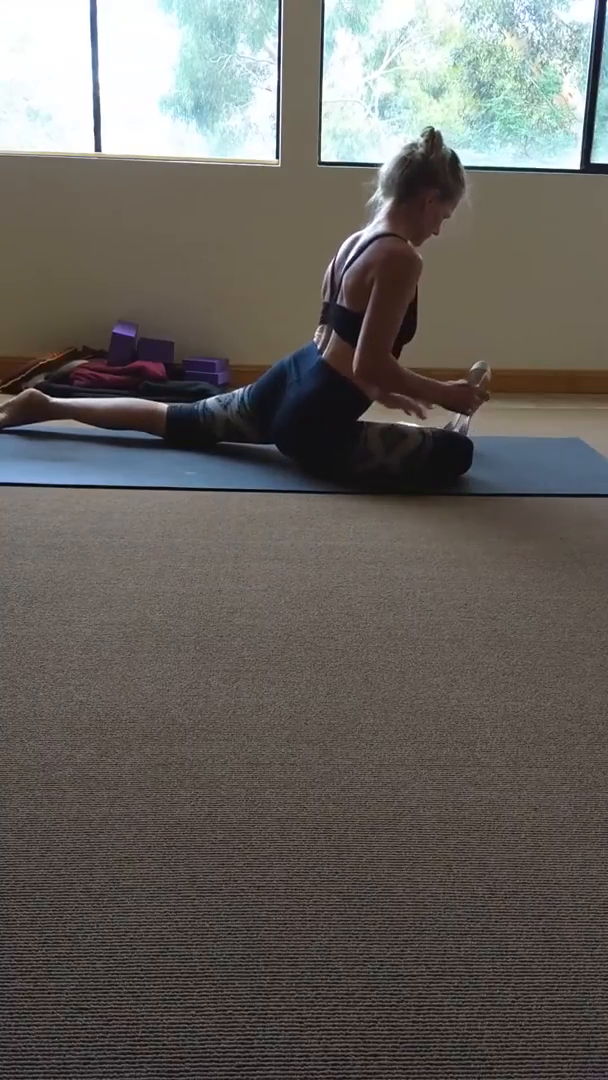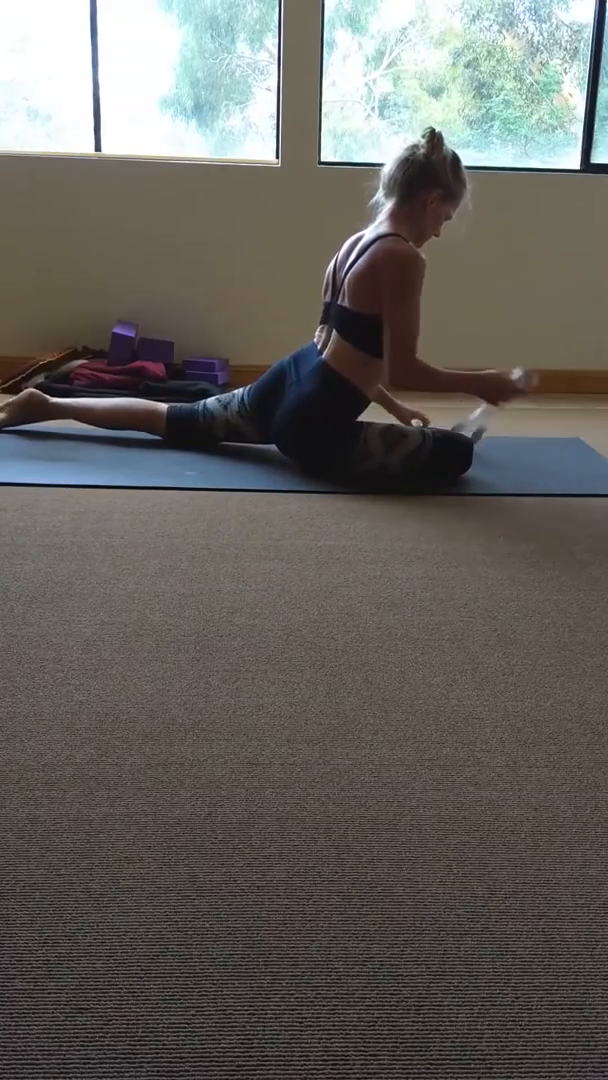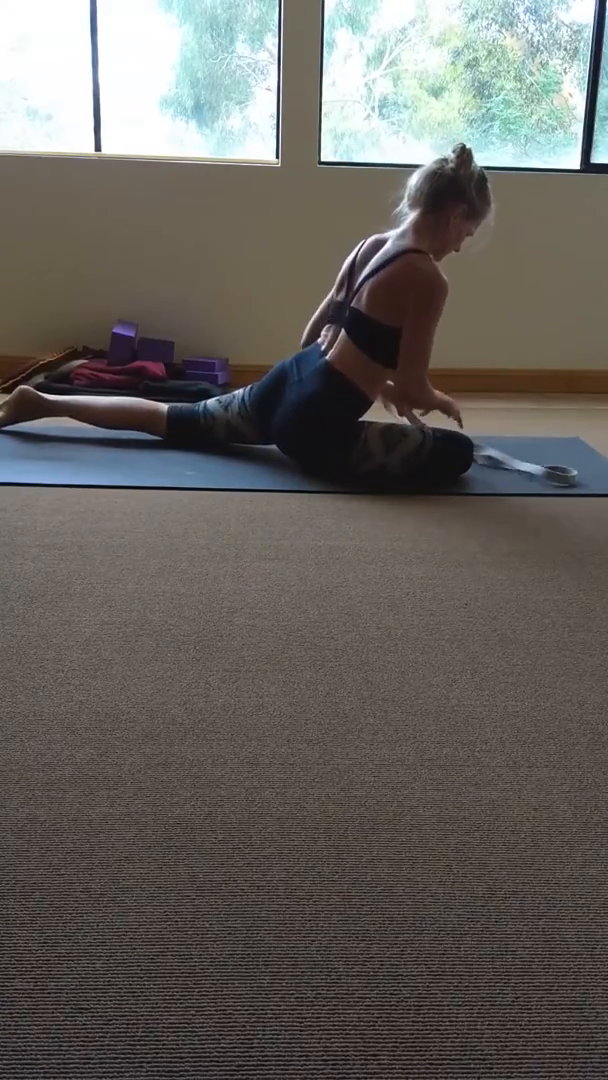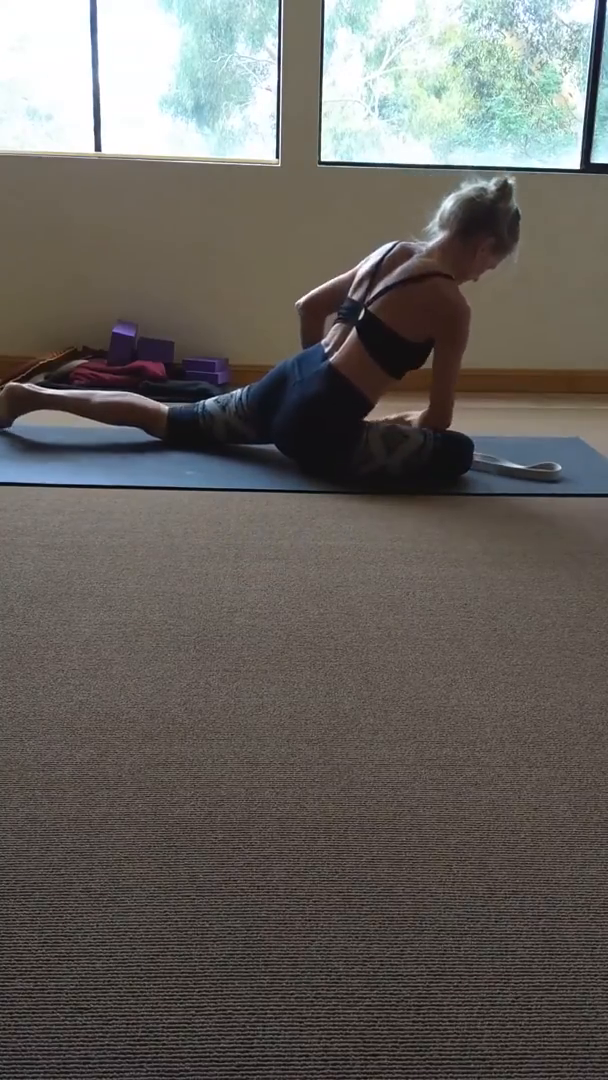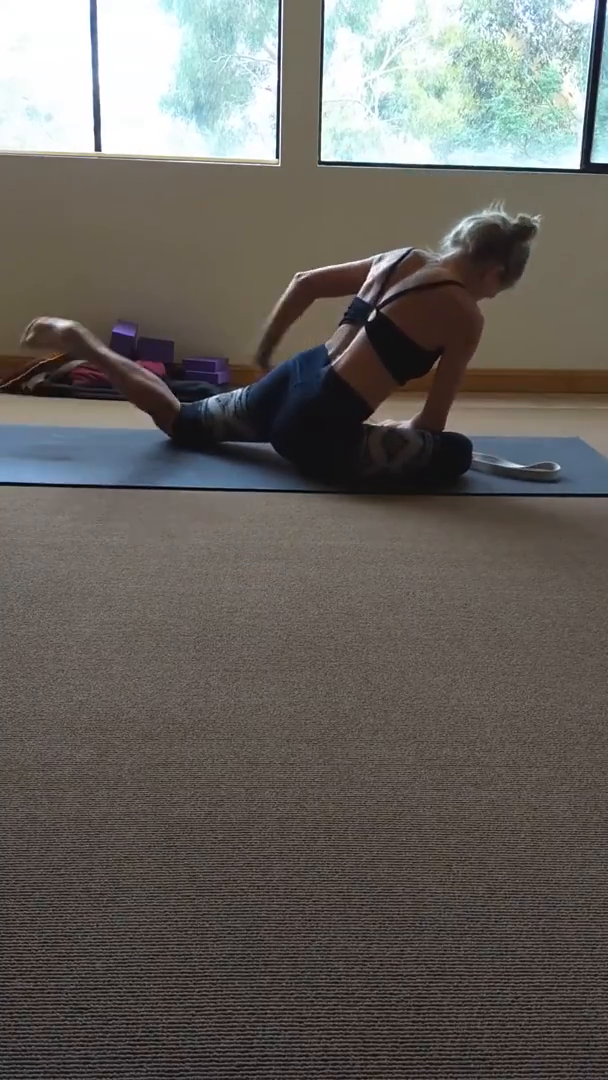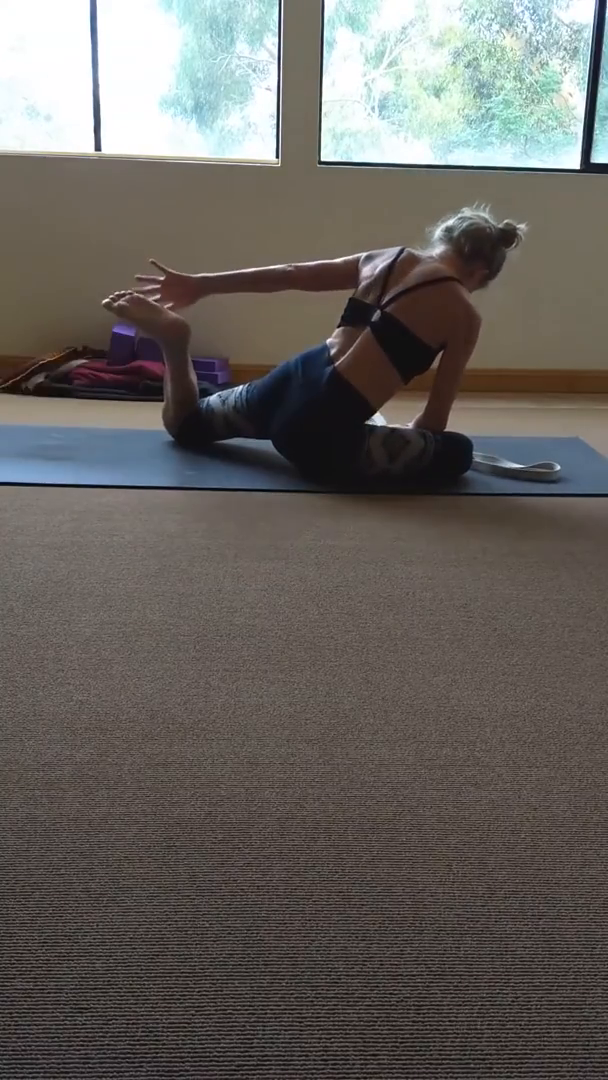
dt=0.4s
person 1, frame 1
left shoulder: (355, 242)
right shoulder: (401, 259)
right elbow: (370, 365)
left wrist: (388, 393)
right wrist: (444, 394)
left hip: (287, 384)
right hip: (314, 425)
left knee: (174, 420)
left ankle: (47, 405)
person 1, frame 2
left shoulder: (355, 244)
right shoulder: (403, 259)
right elbow: (404, 368)
left wrist: (394, 409)
right wrist: (482, 383)
left hip: (285, 384)
right hip: (314, 424)
left knee: (174, 419)
left ankle: (47, 404)
person 1, frame 3
left shoulder: (369, 246)
right shoulder: (426, 279)
right elbow: (412, 392)
left wrist: (379, 384)
right wrist: (442, 401)
left hip: (285, 384)
right hip: (315, 426)
left knee: (172, 419)
left ankle: (40, 400)
person 1, frame 4
left shoulder: (389, 253)
right shoulder: (450, 306)
left elbow: (307, 306)
right elbow: (439, 419)
right wrist: (409, 422)
left hip: (285, 384)
right hip: (317, 428)
left knee: (167, 419)
person 1, frame 5
left shoulder: (398, 260)
right shoulder: (466, 318)
left elbow: (305, 283)
right elbow: (432, 423)
left wrist: (264, 352)
right wrist: (399, 433)
left hip: (290, 386)
right hip: (318, 434)
left knee: (181, 420)
left ankle: (84, 341)
person 1, frame 6
left shoulder: (383, 259)
right shoulder: (464, 317)
left elbow: (291, 274)
right elbow: (435, 422)
left wrist: (200, 285)
right wrist: (406, 435)
left hip: (290, 383)
right hip: (321, 433)
left knee: (185, 424)
left ankle: (172, 339)
